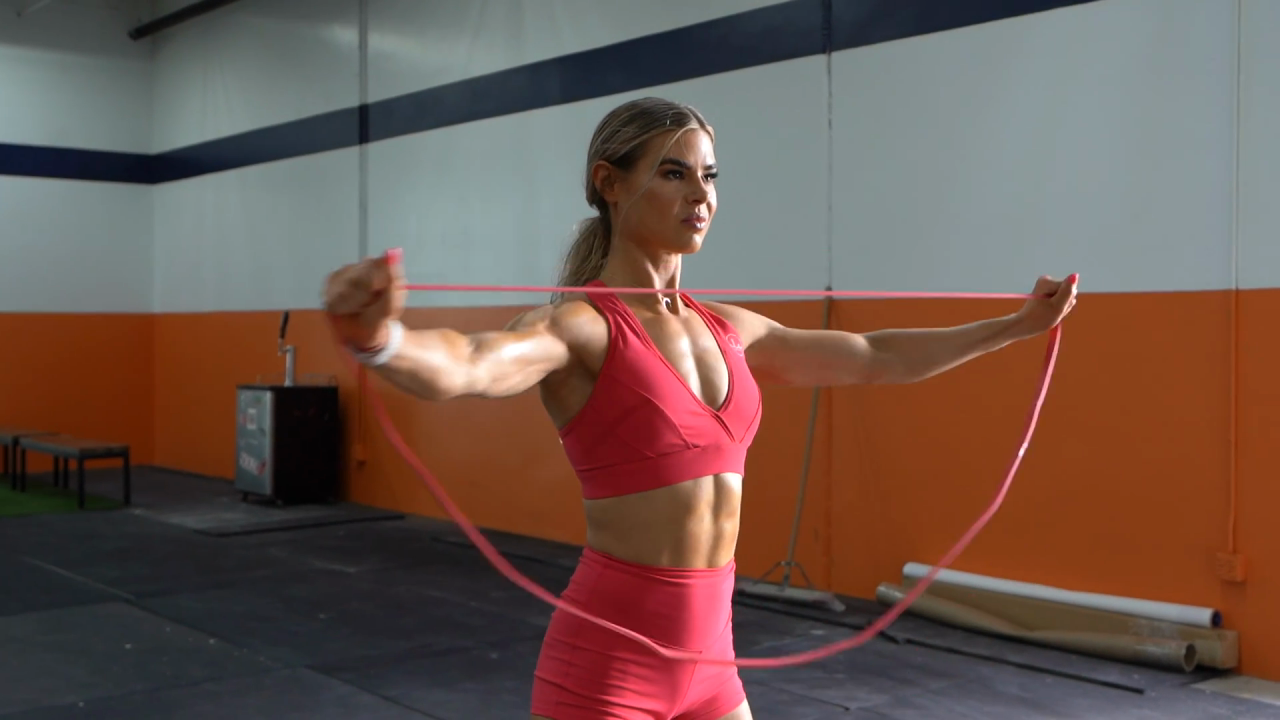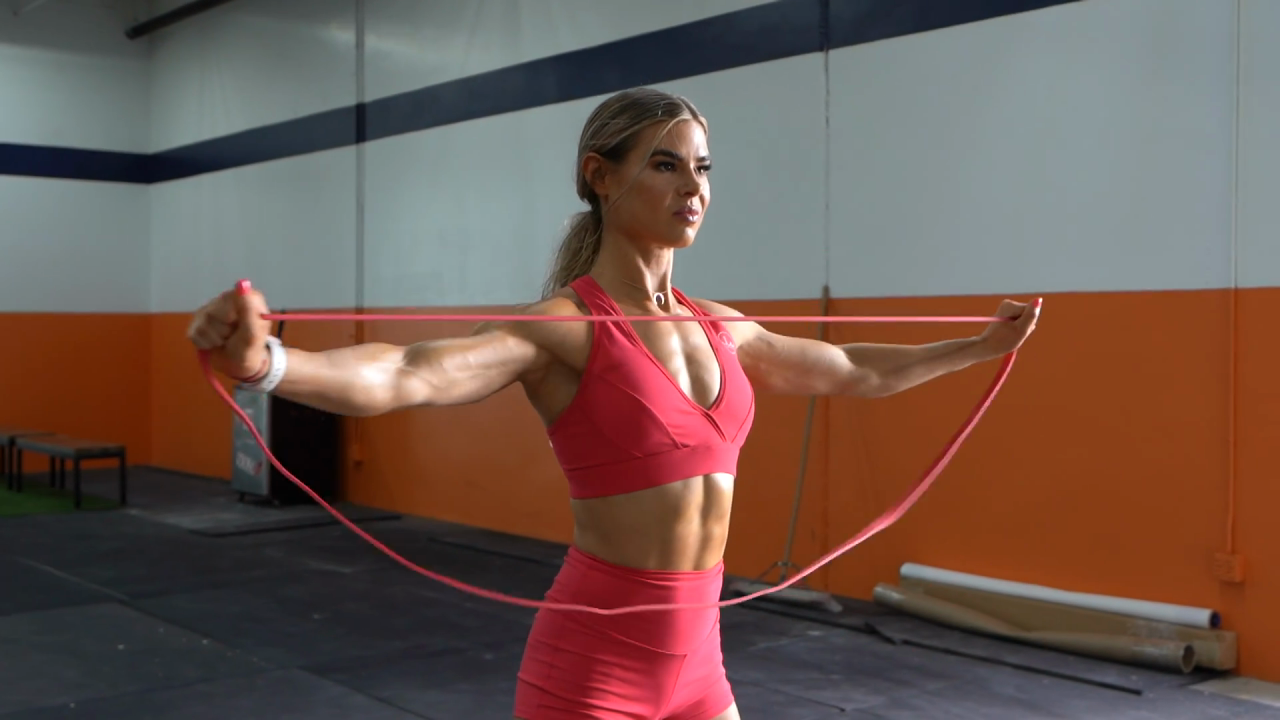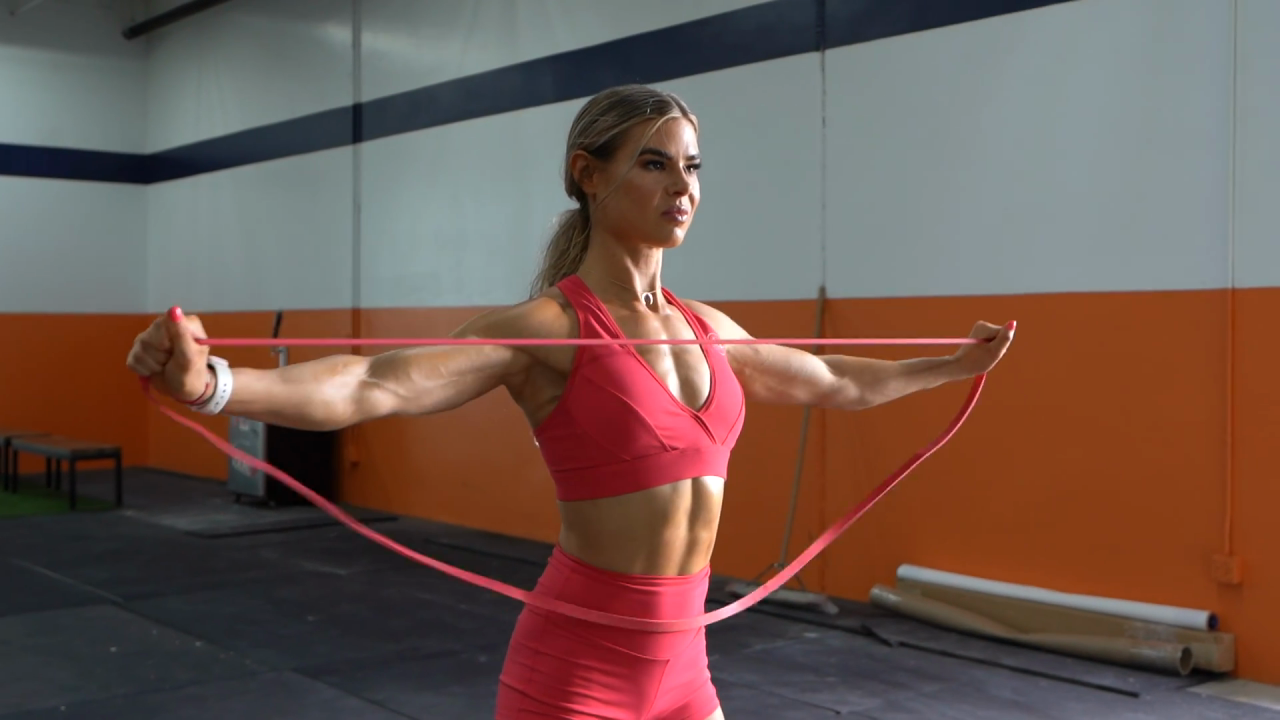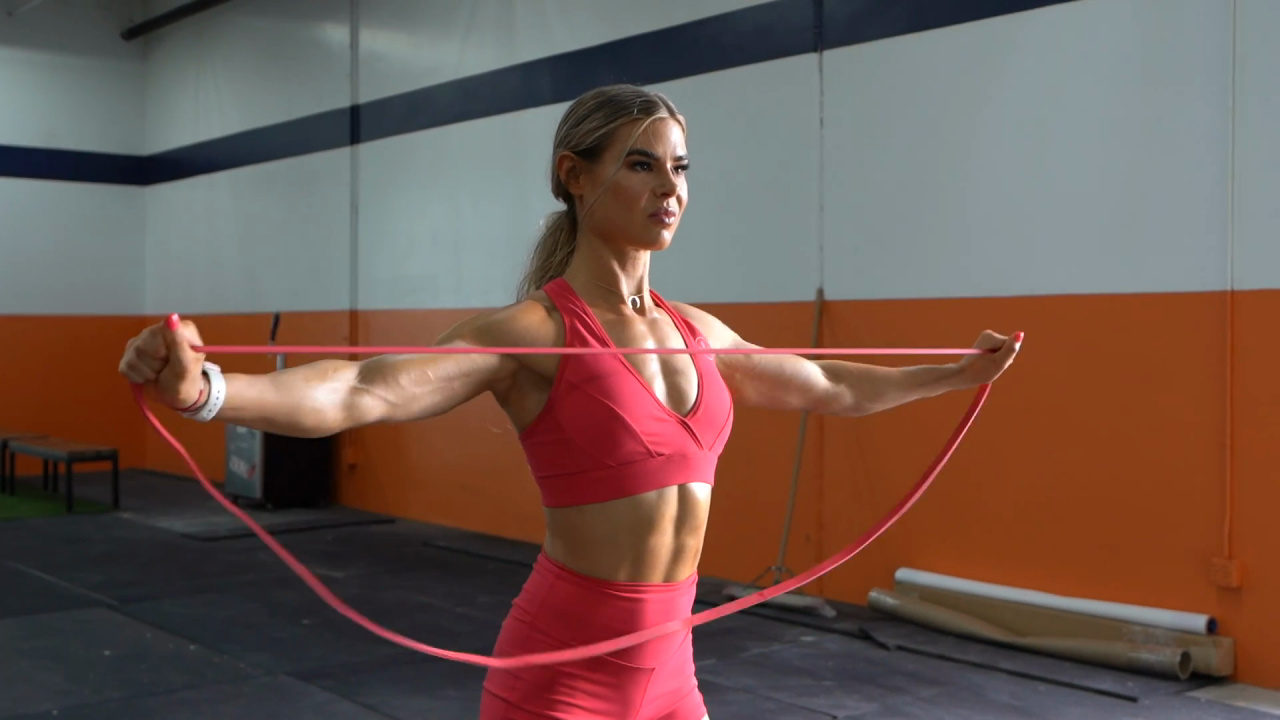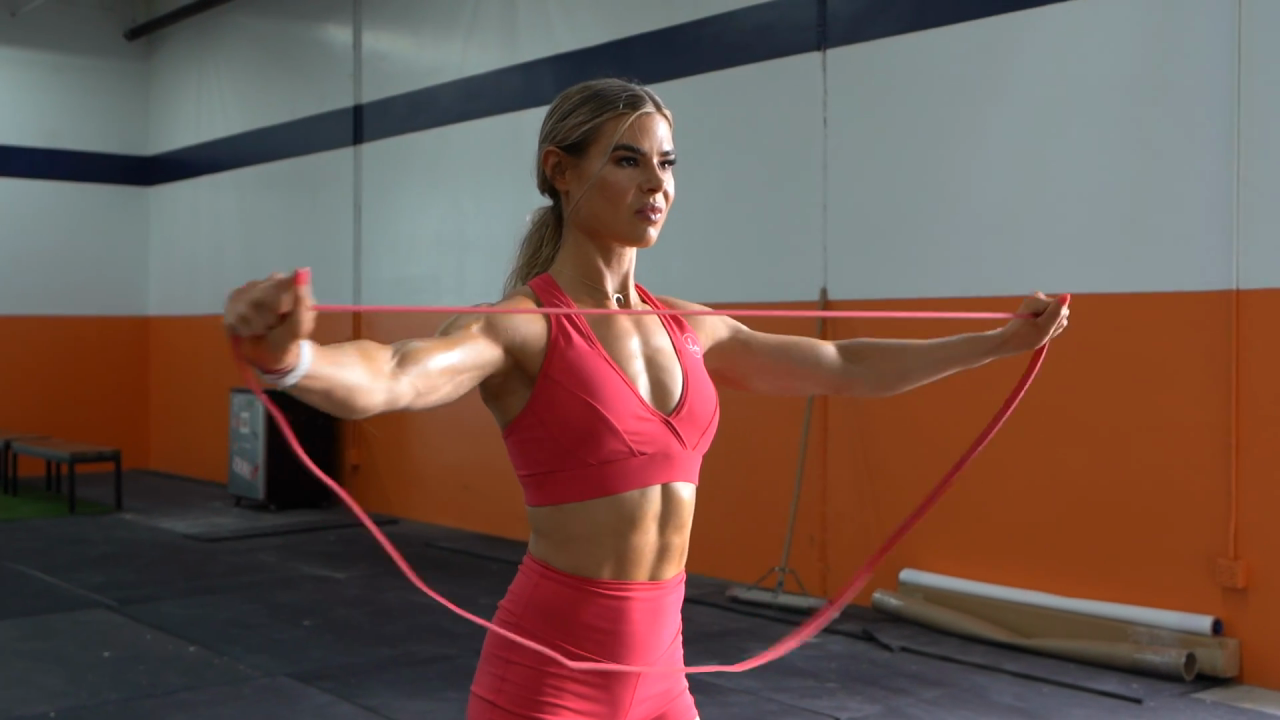
dt=0.2s
person 1, frame 1
left shoulder: (724, 327)
right shoulder: (574, 325)
left elbow: (880, 356)
right elbow: (466, 366)
left wrist: (1018, 324)
right wrist: (376, 340)
left hip: (707, 658)
person 1, frame 2
left shoulder: (716, 325)
right shoulder: (557, 326)
left elbow: (856, 371)
right elbow: (403, 375)
left wrist: (984, 347)
right wrist: (263, 363)
person 1, frame 3
left shoulder: (702, 327)
right shoulder: (541, 327)
left elbow: (832, 382)
right elbow: (368, 389)
left wrist: (959, 365)
right wrist: (208, 385)
person 1, frame 4
left shoulder: (690, 332)
right shoulder: (525, 332)
left elbow: (829, 387)
right elbow: (357, 395)
left wrist: (960, 372)
right wrist: (199, 390)
person 1, frame 5
left shoulder: (681, 328)
right shoulder: (511, 325)
left elbow: (846, 367)
right elbow: (387, 378)
left wrist: (1002, 341)
right wrist: (283, 355)
